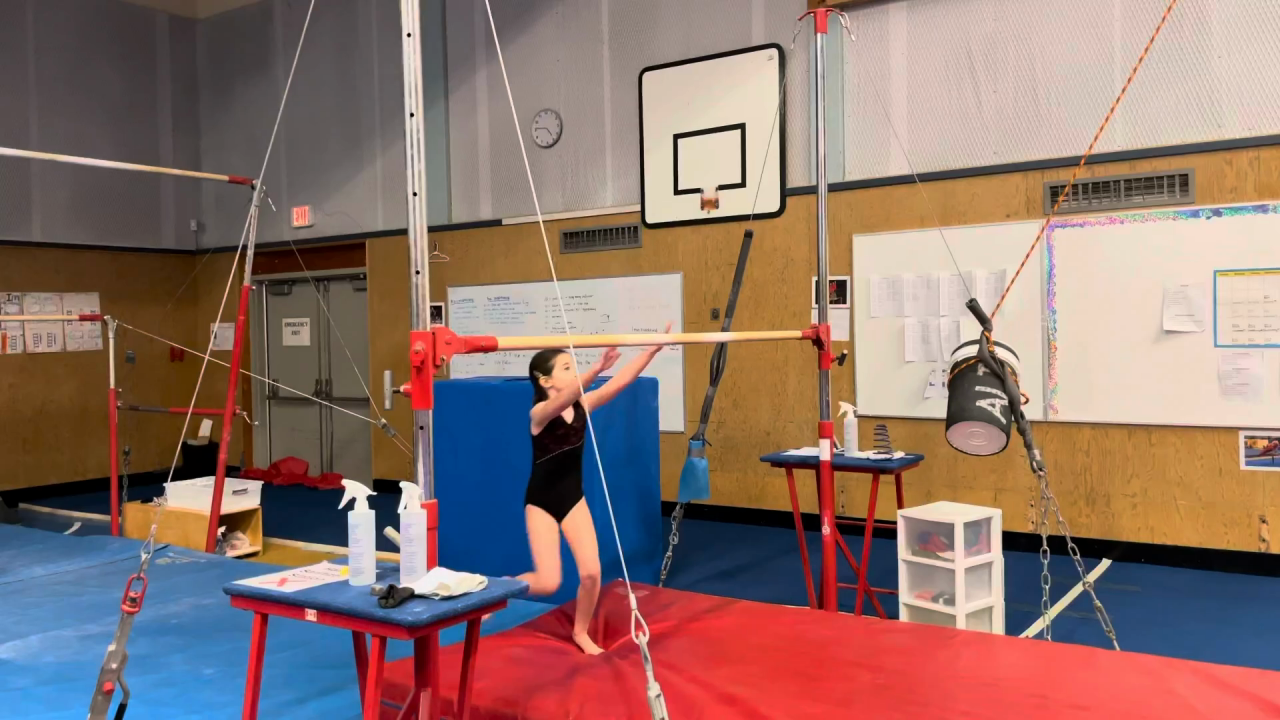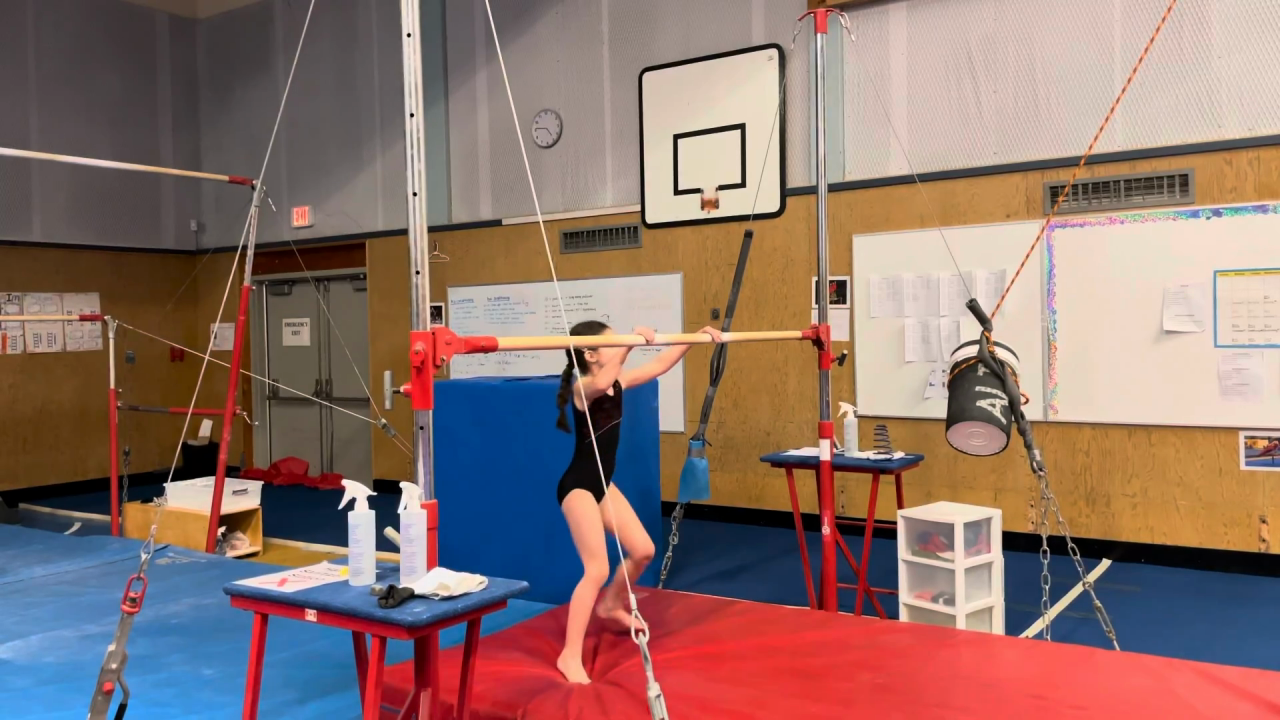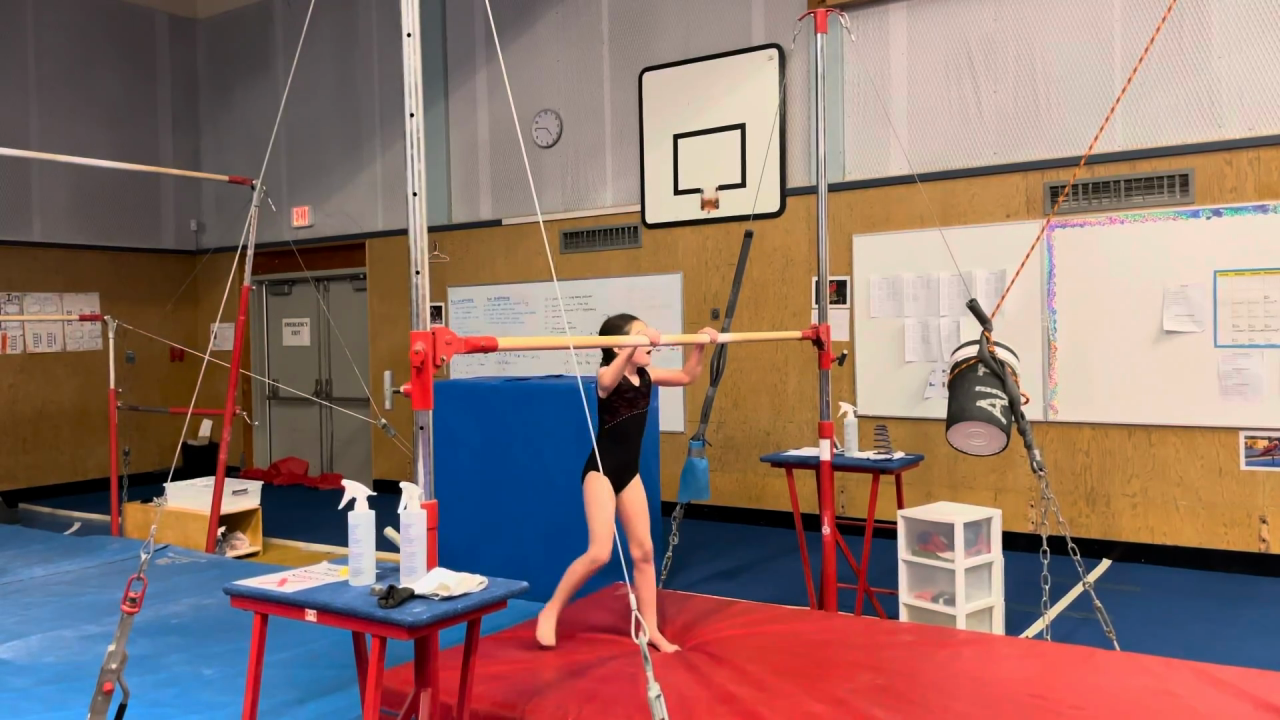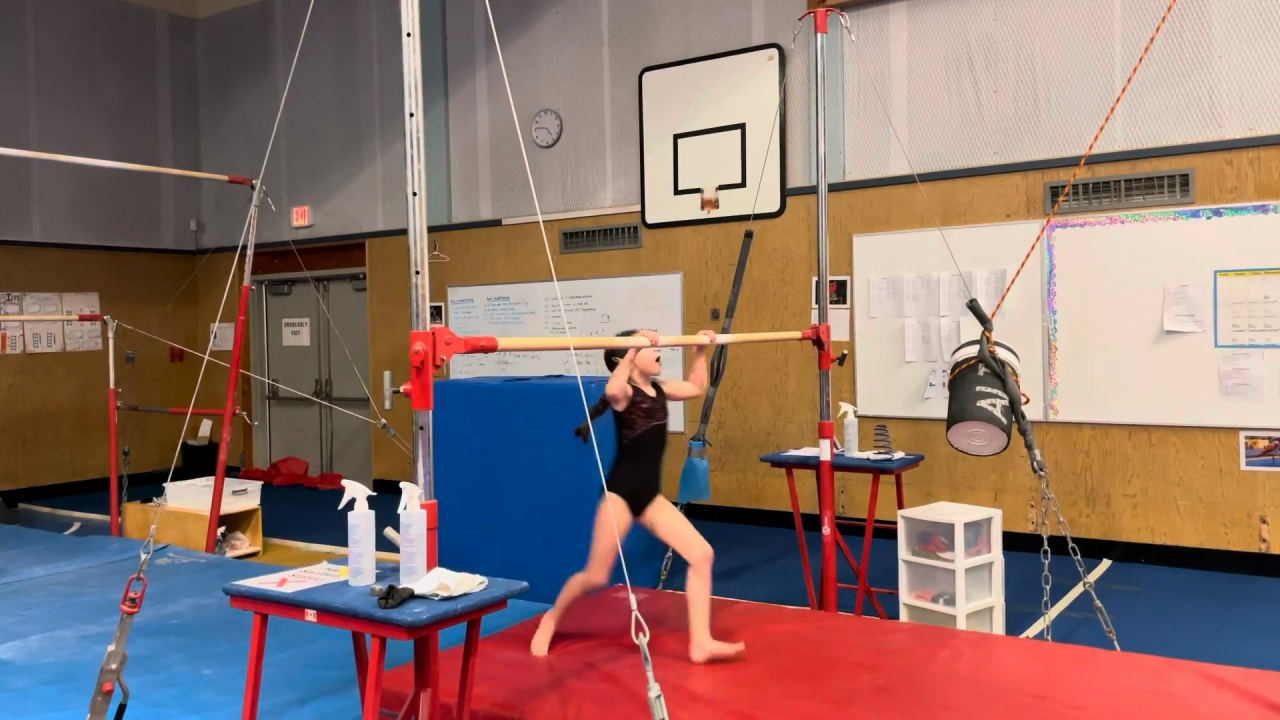
dt=0.4s
person 1, frame 1
left shoulder: (584, 405)
right shoulder: (541, 413)
left elbow: (622, 379)
right elbow: (562, 401)
left wrist: (654, 349)
right wrist: (596, 370)
left hip: (573, 500)
right hip: (540, 504)
left knee: (591, 573)
right knee: (547, 582)
left ankle: (582, 631)
person 1, frame 2
left shoulder: (618, 383)
right shoulder: (584, 387)
left elbow: (658, 366)
right elbow: (601, 382)
right wrist: (631, 341)
left hip: (602, 484)
right hip: (577, 488)
left knee: (644, 550)
right knee: (597, 571)
left ankle: (610, 604)
right ankle: (570, 656)
person 1, frame 3
left shoulder: (646, 376)
right shoulder: (608, 376)
left elbow: (688, 376)
right elbow: (609, 379)
left wrist: (700, 345)
right wrist: (637, 345)
left hip: (629, 472)
right hip: (600, 470)
left knee: (644, 551)
right knee: (600, 552)
left ankle: (649, 629)
right ankle: (550, 613)
person 1, frame 4
left shoulder: (659, 390)
right shoulder: (623, 393)
left elbow: (697, 387)
right elbow: (613, 389)
left wrist: (700, 350)
right wrist: (637, 347)
left hip: (650, 495)
right hip: (620, 492)
left knee: (702, 554)
right knee: (597, 575)
left ankle: (701, 643)
right ankle: (549, 623)
